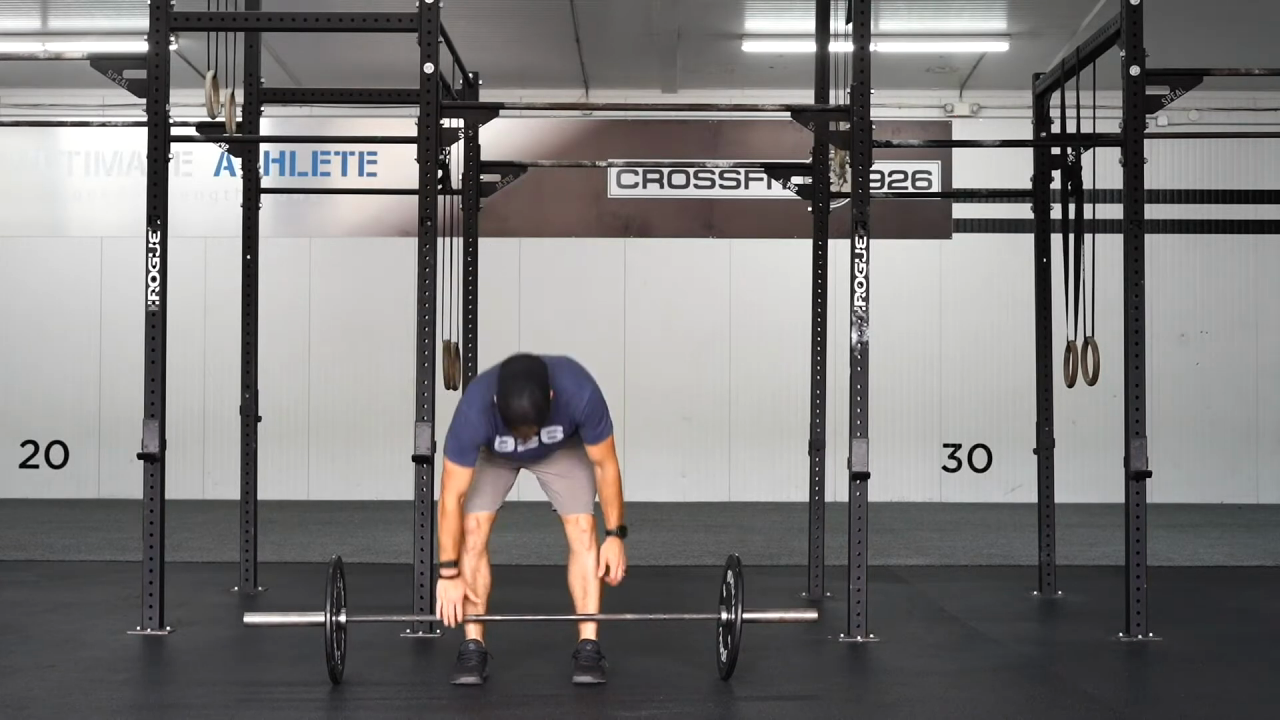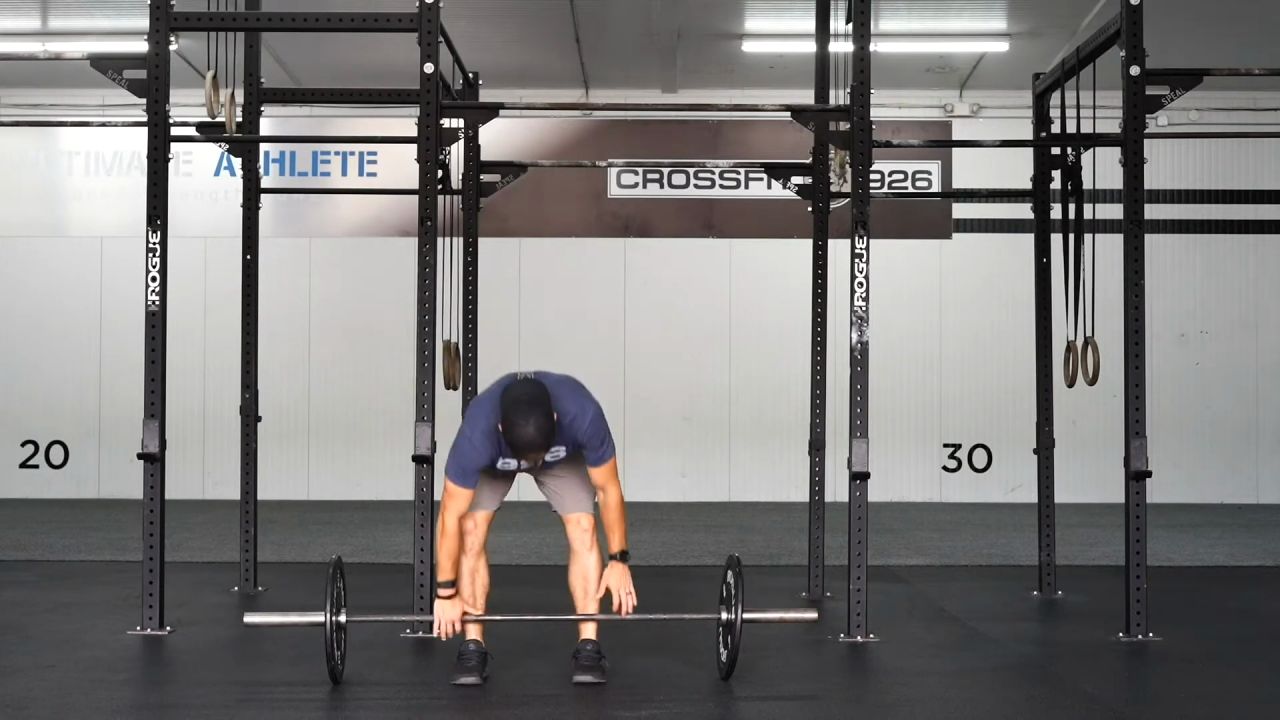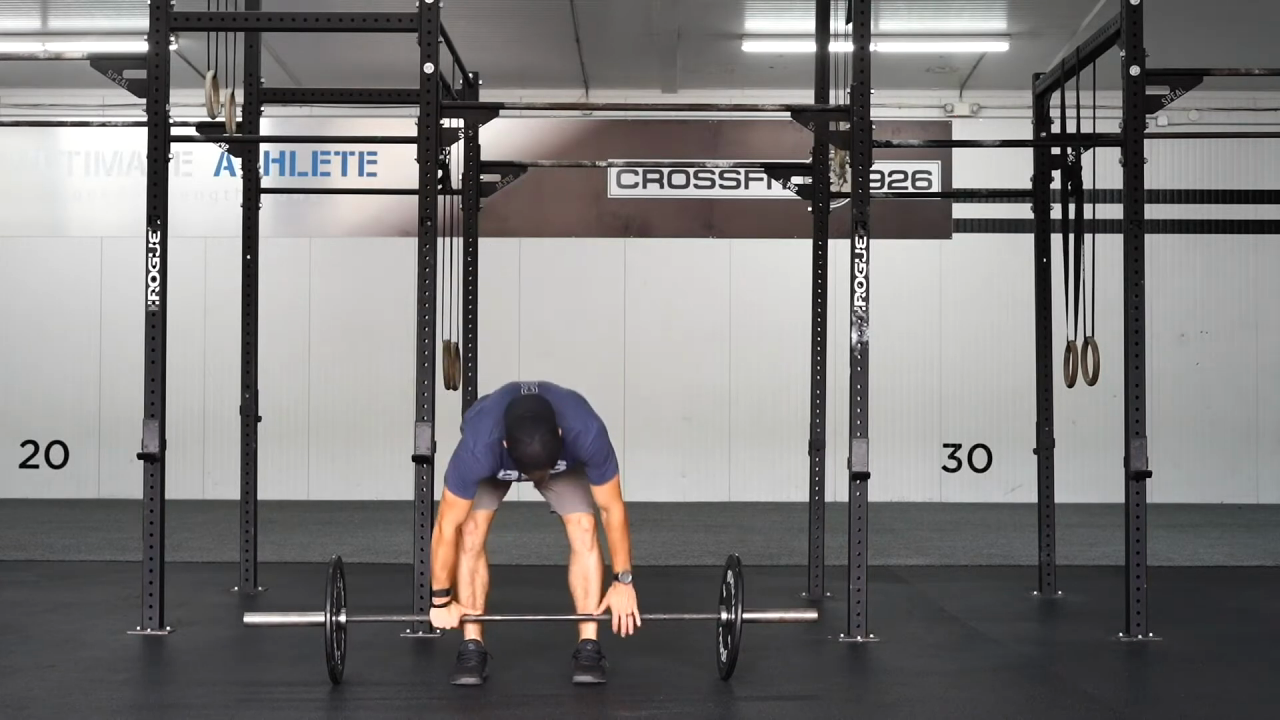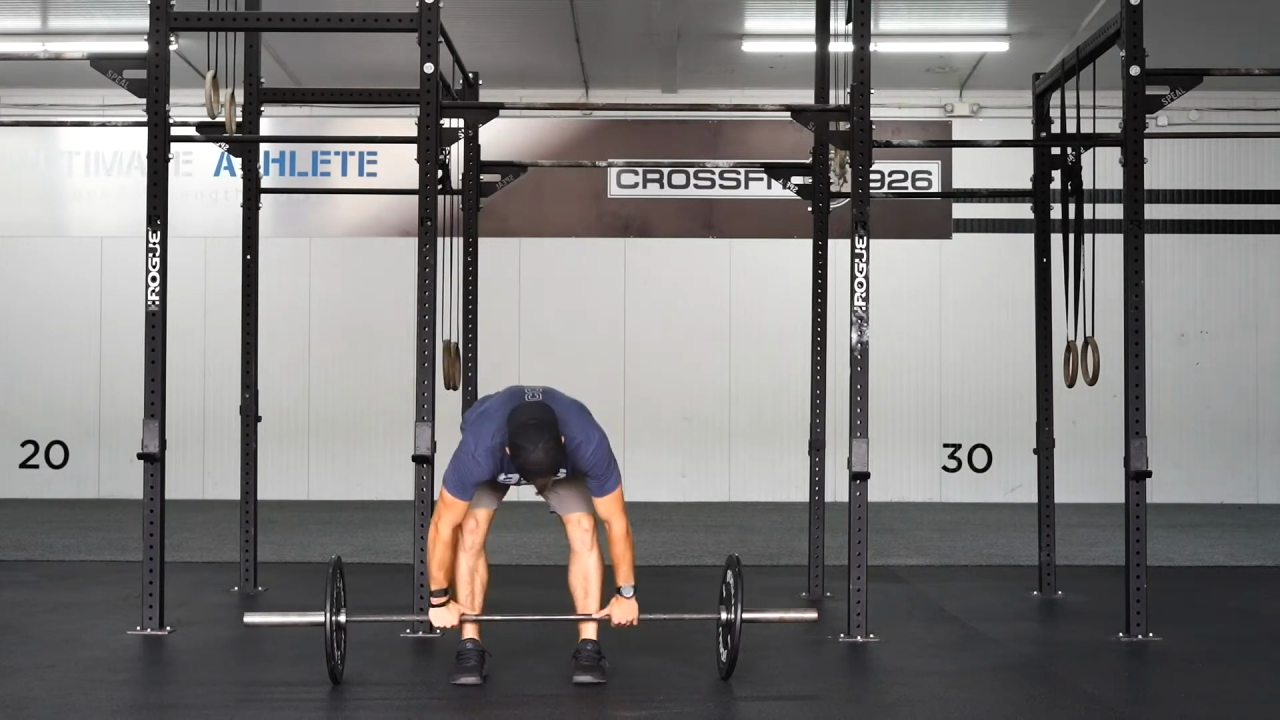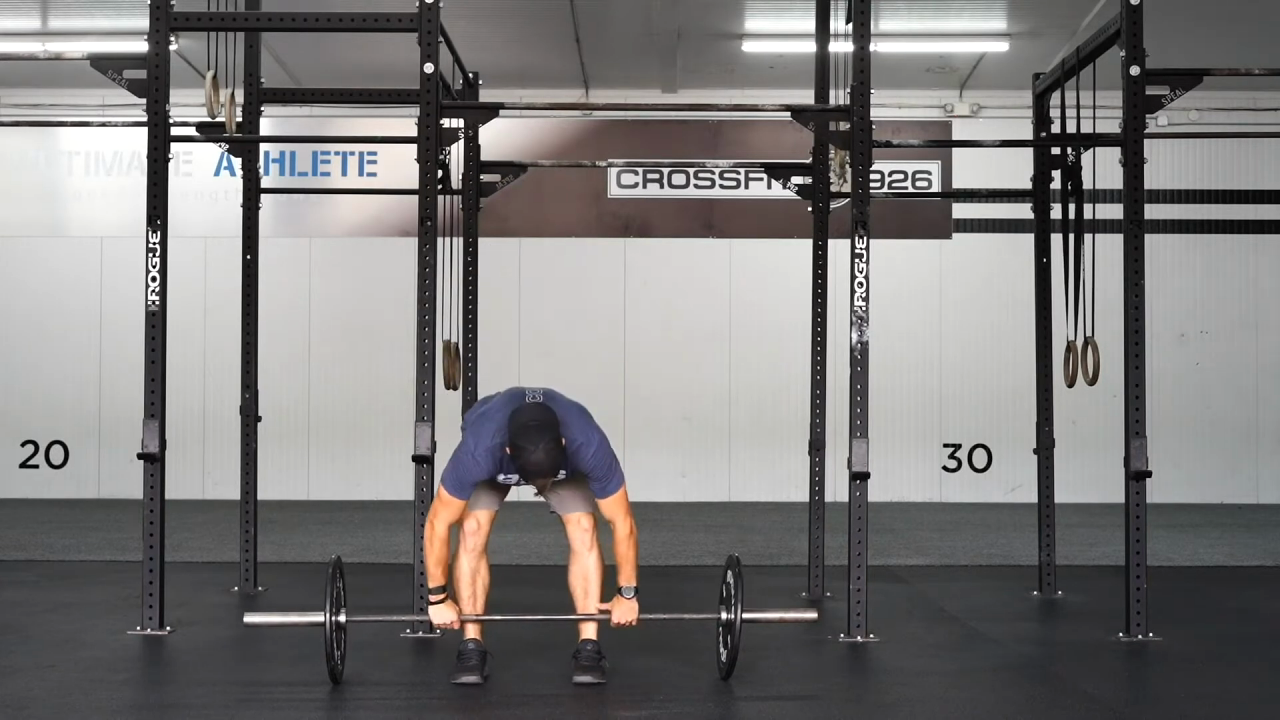
dt=0.1s
person 1, frame 1
left shoulder: (580, 393)
right shoulder: (475, 409)
left elbow: (605, 464)
right elbow: (452, 496)
left wrist: (615, 534)
right wrist: (448, 573)
left hip: (564, 449)
right hip: (492, 453)
left knee: (582, 529)
right knee: (473, 530)
left ankle: (589, 648)
right ankle: (473, 648)
person 1, frame 2
left shoulder: (582, 416)
right shoulder: (477, 434)
left elbow: (609, 490)
right elbow: (450, 518)
left wrist: (619, 561)
right wrist: (446, 592)
left hip: (564, 449)
right hip: (493, 450)
left knee: (583, 529)
right knee: (471, 529)
left ankle: (588, 648)
right ankle: (473, 647)
person 1, frame 3
left shoulder: (585, 432)
right shoulder: (479, 446)
left elbow: (612, 509)
right elbow: (447, 526)
left wrist: (623, 581)
right wrist: (441, 599)
left hip: (561, 452)
right hip: (495, 454)
left knee: (583, 528)
right knee: (471, 529)
left ankle: (588, 647)
right ankle: (472, 647)
person 1, frame 4
left shoulder: (587, 442)
right shoulder: (479, 450)
left elbow: (617, 522)
right elbow: (442, 527)
left wrist: (627, 594)
right wrist: (439, 600)
left hip: (563, 454)
right hip: (491, 444)
left knee: (583, 529)
right knee: (470, 529)
left ankle: (589, 647)
right ankle: (470, 647)
person 1, frame 5
left shoulder: (587, 444)
right shoulder: (479, 449)
left elbow: (622, 522)
right elbow: (438, 524)
left wrist: (627, 594)
right wrist: (437, 597)
left hip: (561, 454)
right hip: (492, 449)
left knee: (582, 529)
right knee: (472, 531)
left ankle: (589, 647)
right ankle: (471, 647)
